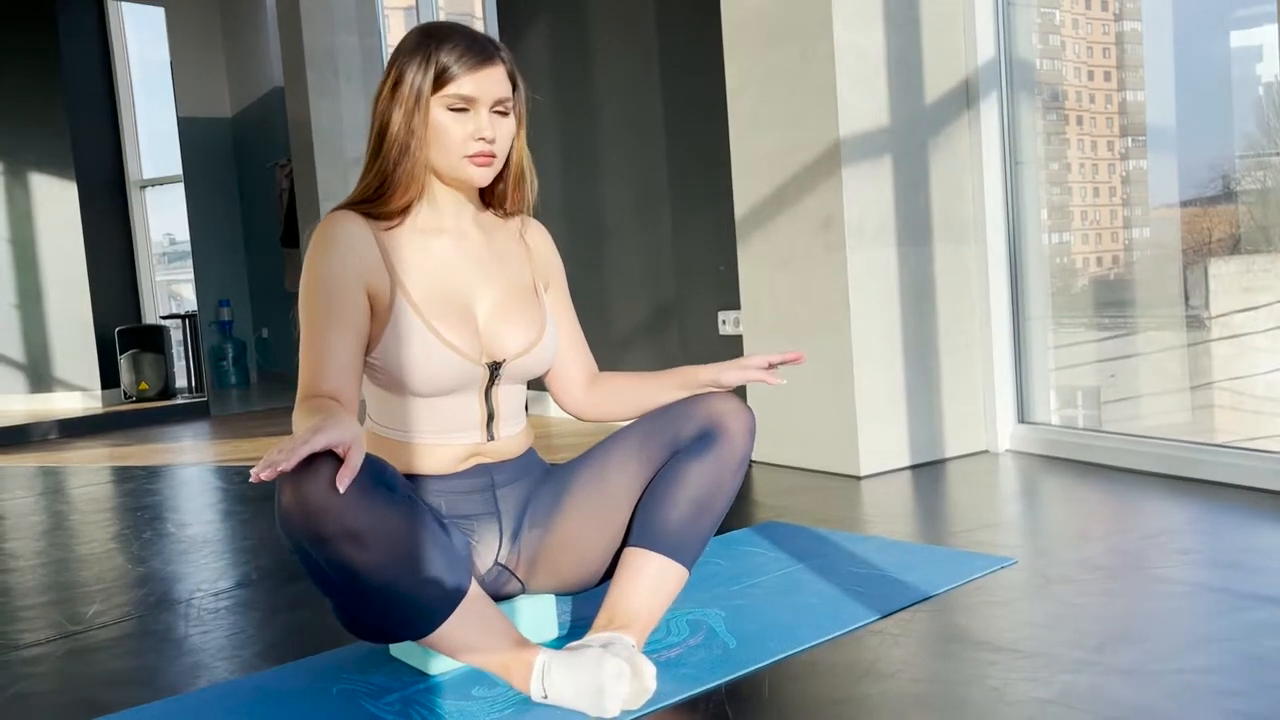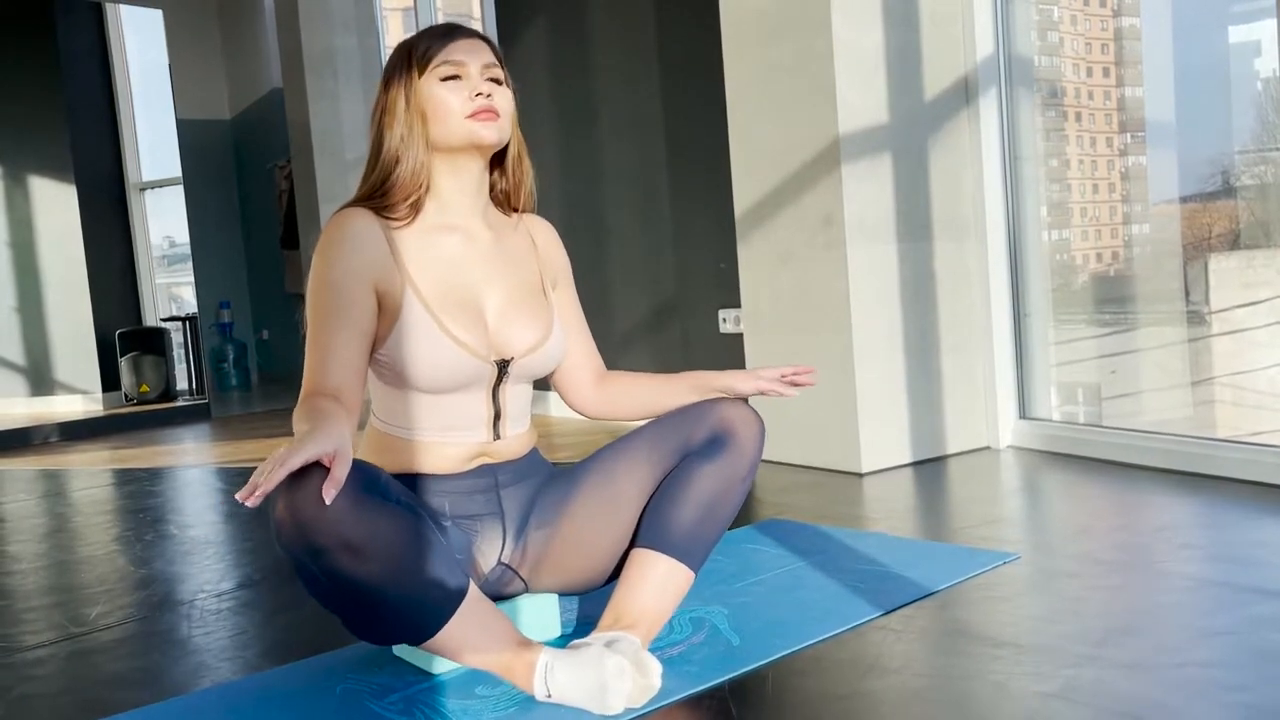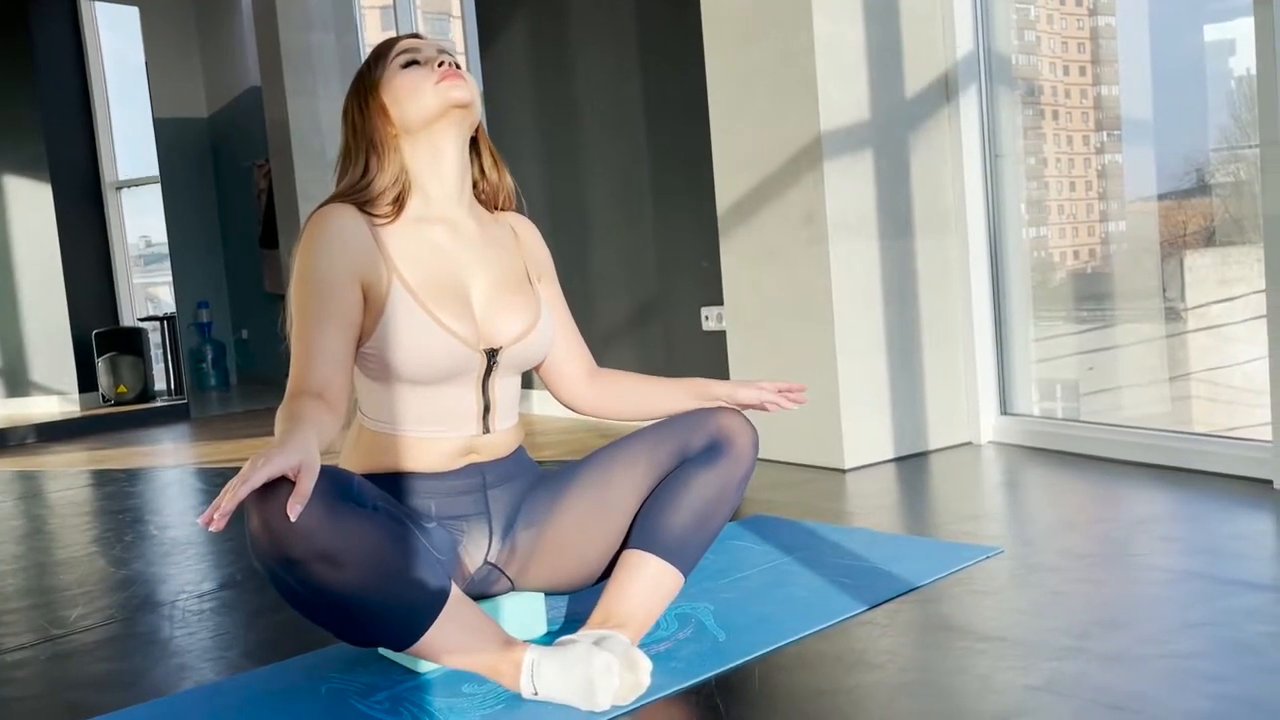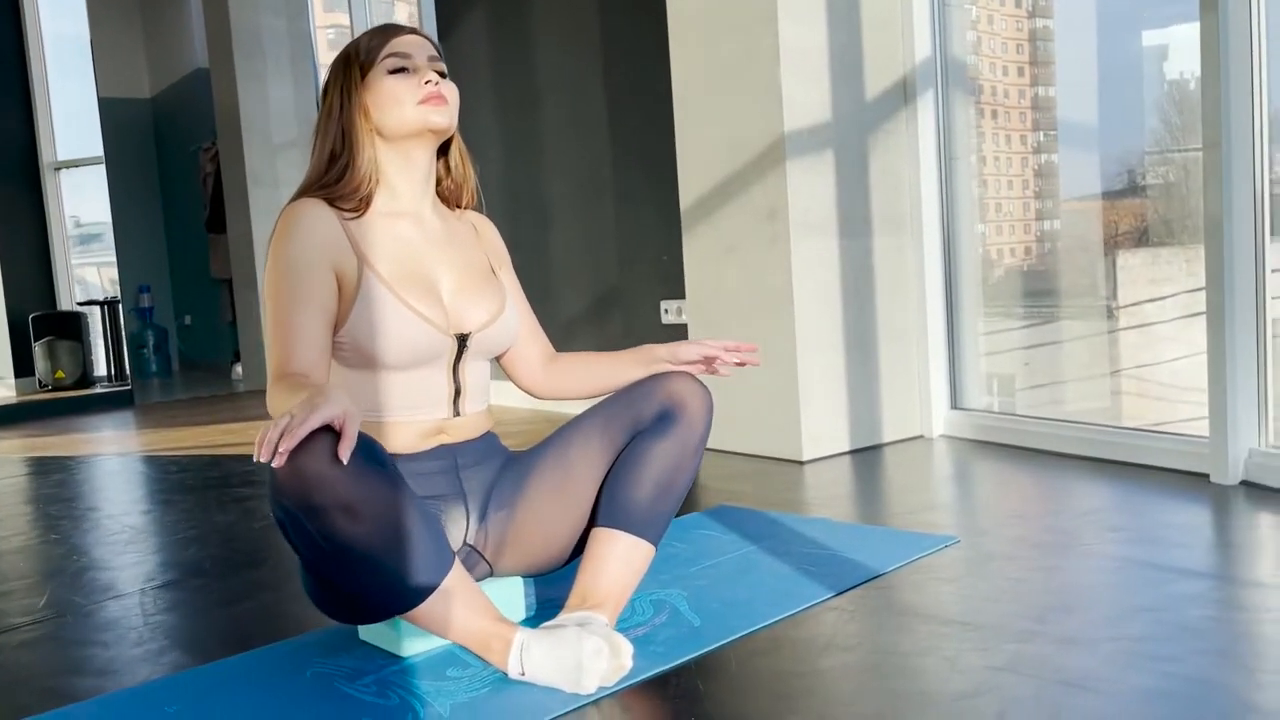
dt=1s
person 1, frame 1
left shoulder: (528, 240)
right shoulder: (353, 240)
left elbow: (583, 389)
right elbow: (323, 397)
left wrist: (710, 373)
right wrist: (332, 426)
left hip: (528, 508)
right hip: (415, 530)
left knee: (720, 421)
right knee: (319, 492)
left ankle: (615, 646)
person 1, frame 2
left shoulder: (535, 239)
right shoulder: (363, 238)
left elbow: (591, 387)
right elbow: (328, 396)
left wrist: (721, 379)
right wrist: (325, 431)
left hip: (529, 508)
right hip: (413, 529)
left knee: (729, 424)
right knee: (314, 499)
left ankle: (618, 645)
person 1, frame 3
left shoulder: (518, 237)
right shoulder: (346, 233)
left elbow: (581, 383)
right elbow: (317, 394)
left wrist: (715, 389)
right wrist: (298, 441)
left hip: (516, 506)
right hip: (402, 525)
left knee: (723, 435)
right knee: (288, 514)
left ankle: (606, 642)
right ankle: (519, 666)
person 1, frame 4
left shoulder: (477, 231)
right shoulder: (317, 225)
left elbow: (542, 370)
right elbow: (292, 382)
left wrist: (662, 354)
right wrist: (322, 397)
left hip: (492, 493)
right hip: (386, 519)
left knee: (678, 399)
right knee: (313, 465)
left ankle: (587, 623)
right ankle: (511, 645)
